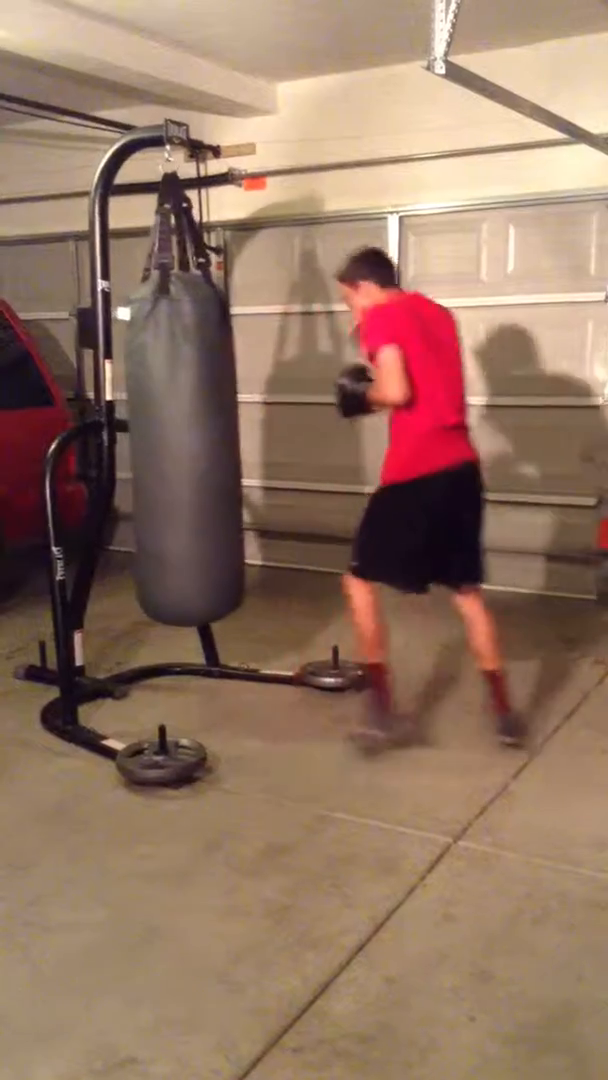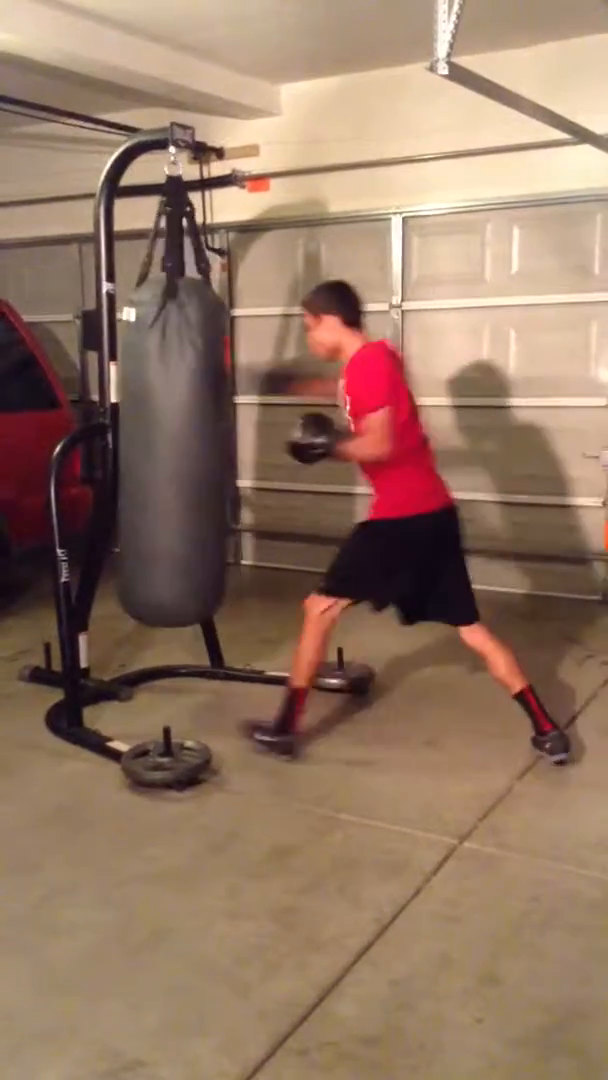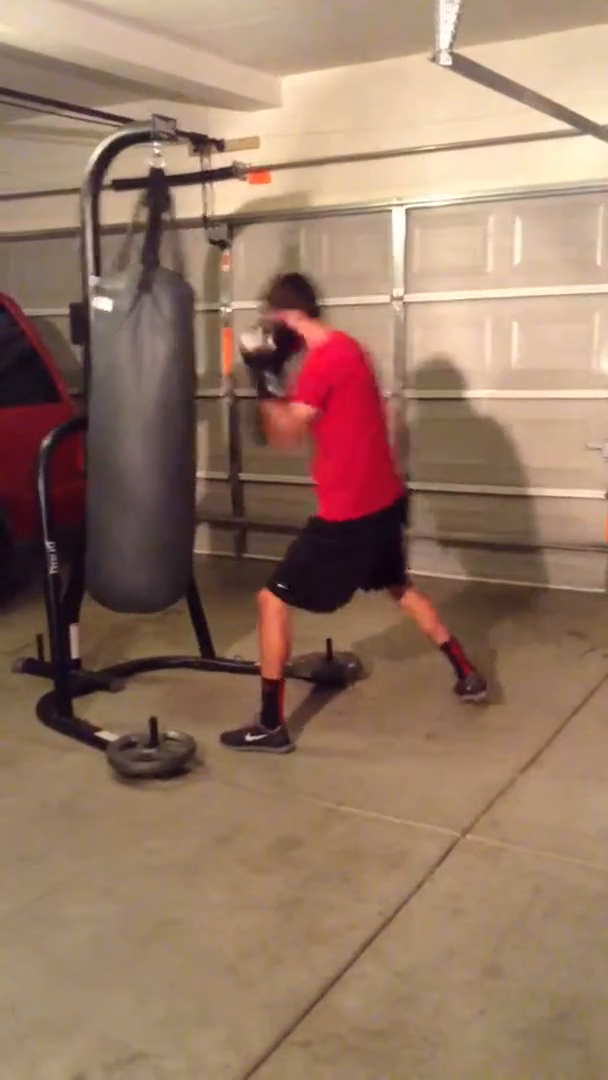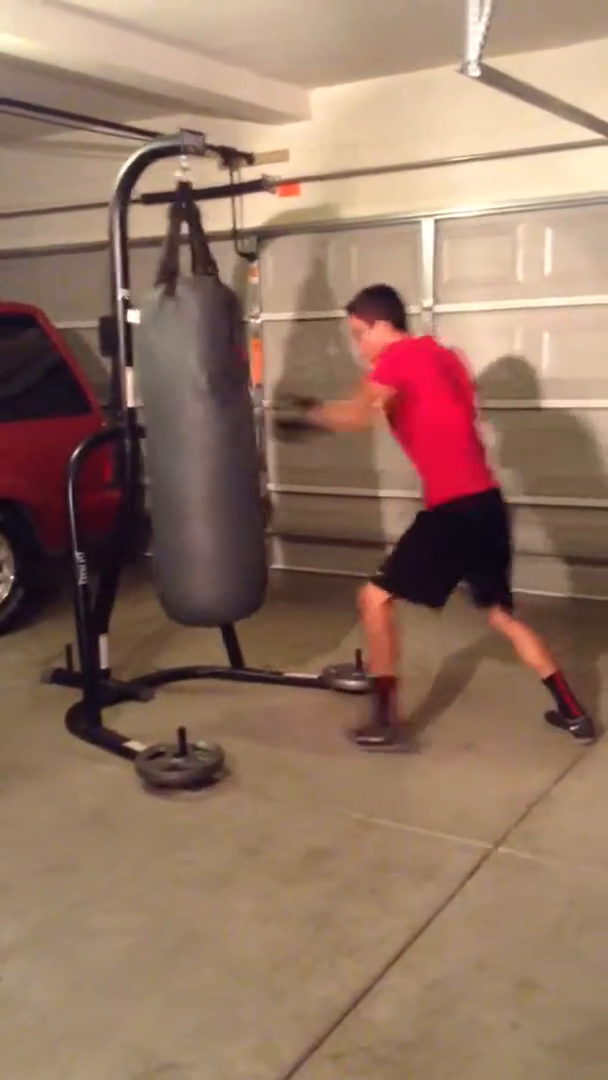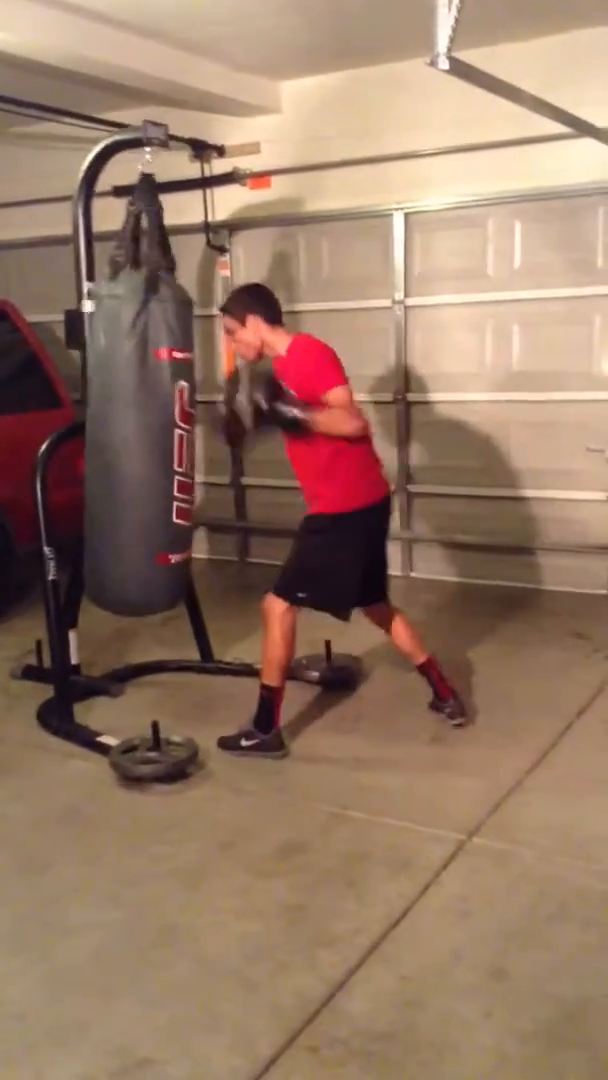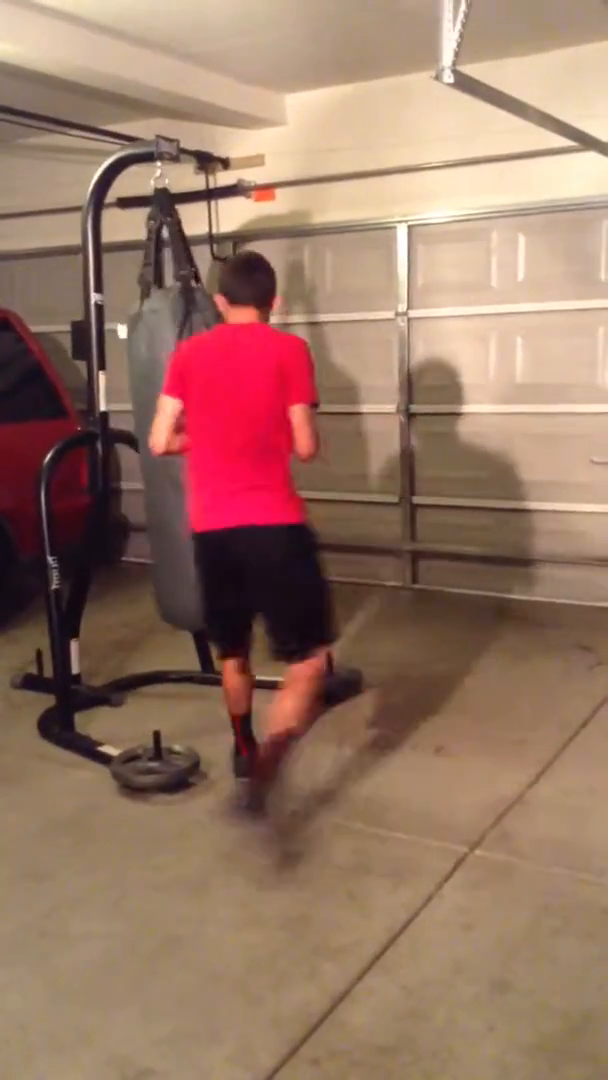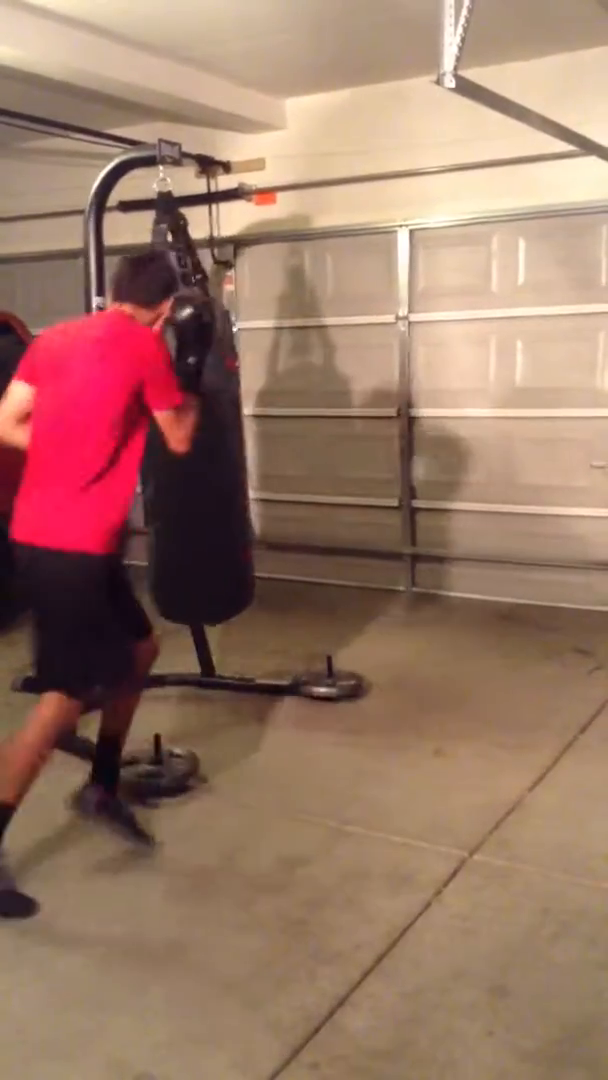
dt=0.7s
person 1, frame 1
left shoulder: (379, 318)
right shoulder: (439, 314)
left elbow: (395, 391)
left wrist: (362, 393)
left hip: (415, 479)
right hip: (461, 466)
left knee: (359, 582)
right knee: (466, 591)
left ankle: (381, 708)
right ankle: (505, 713)
person 1, frame 2
left shoulder: (368, 364)
right shoulder: (377, 357)
left elbow: (379, 447)
left wrist: (328, 445)
left hip: (401, 518)
right hip: (436, 513)
left knee: (320, 609)
right knee: (471, 630)
left ankle: (285, 728)
right ankle: (548, 732)
person 1, frame 3
left shoulder: (324, 361)
right shoulder: (345, 349)
left elbow: (285, 434)
left wrist: (265, 376)
right wrist: (274, 391)
left hip: (350, 512)
right hip: (386, 498)
left knee: (273, 601)
right knee: (399, 586)
left ankle: (271, 725)
right ankle: (468, 675)
person 1, frame 4
left shoulder: (401, 357)
right shoulder: (442, 354)
left elbow: (362, 413)
left wrist: (309, 417)
left hip: (458, 505)
right hip: (483, 501)
left knee: (375, 599)
right knee: (498, 611)
left ankle: (385, 721)
right ankle: (574, 713)
person 1, frame 5
left shoulder: (312, 353)
right shoulder: (283, 365)
left elbow: (353, 423)
left wrist: (292, 415)
left hip: (347, 509)
right hip: (360, 502)
left knee: (278, 608)
right knee: (375, 605)
left ankle: (265, 730)
right ankle: (446, 696)
person 1, frame 6
left shoulder: (188, 355)
right shoulder: (290, 351)
left elbow: (160, 443)
right elbow: (306, 447)
left hip: (209, 524)
right hip: (273, 521)
left knee: (231, 650)
right knee: (310, 656)
left ankle: (245, 759)
right ankle: (265, 781)
person 1, frame 7
right shoulder: (147, 346)
right elbow: (181, 441)
right wrist: (193, 382)
right hip: (75, 545)
left knee: (139, 646)
right knee: (65, 695)
left ankle: (103, 784)
